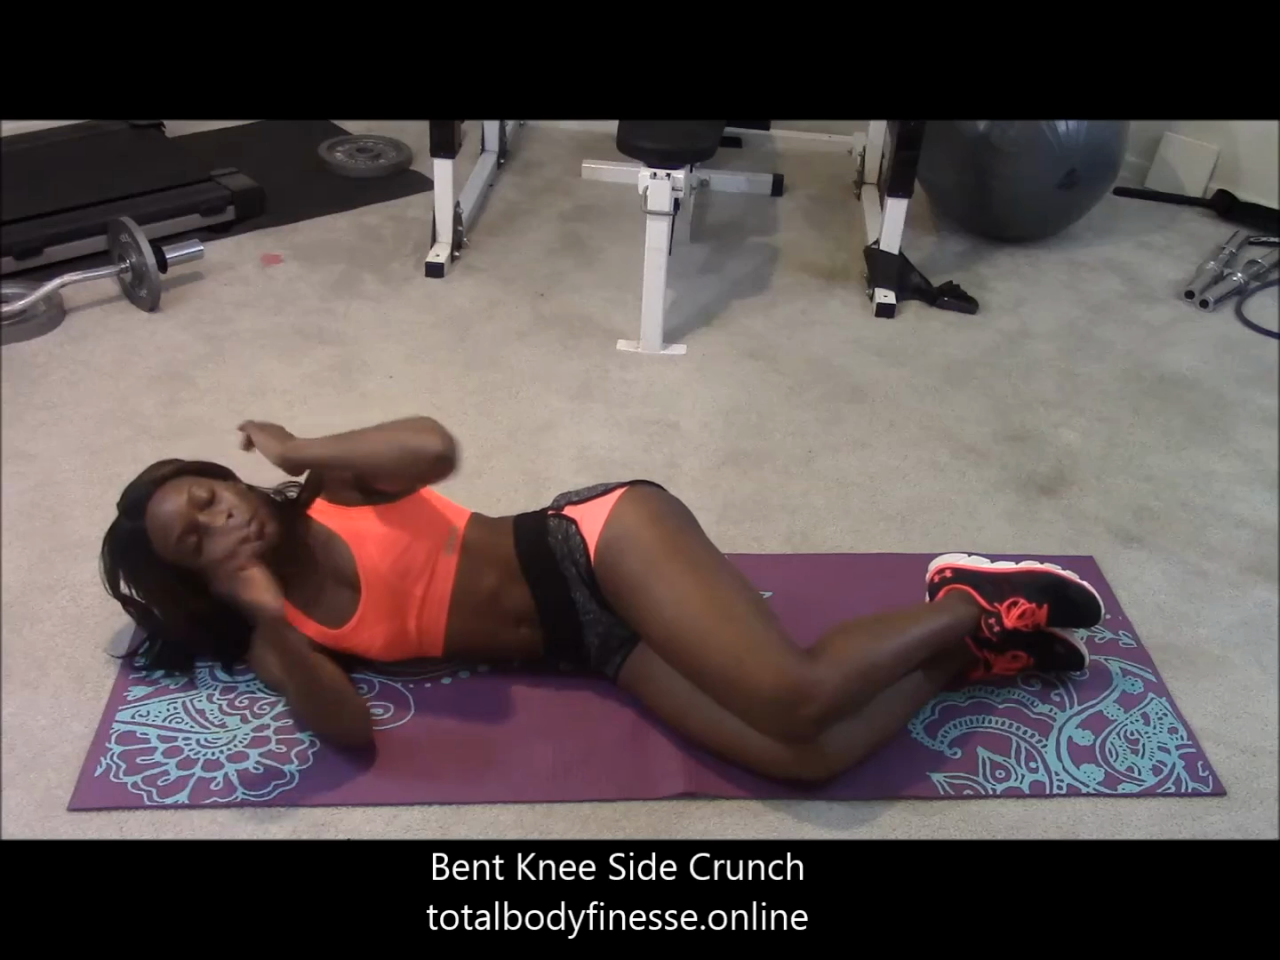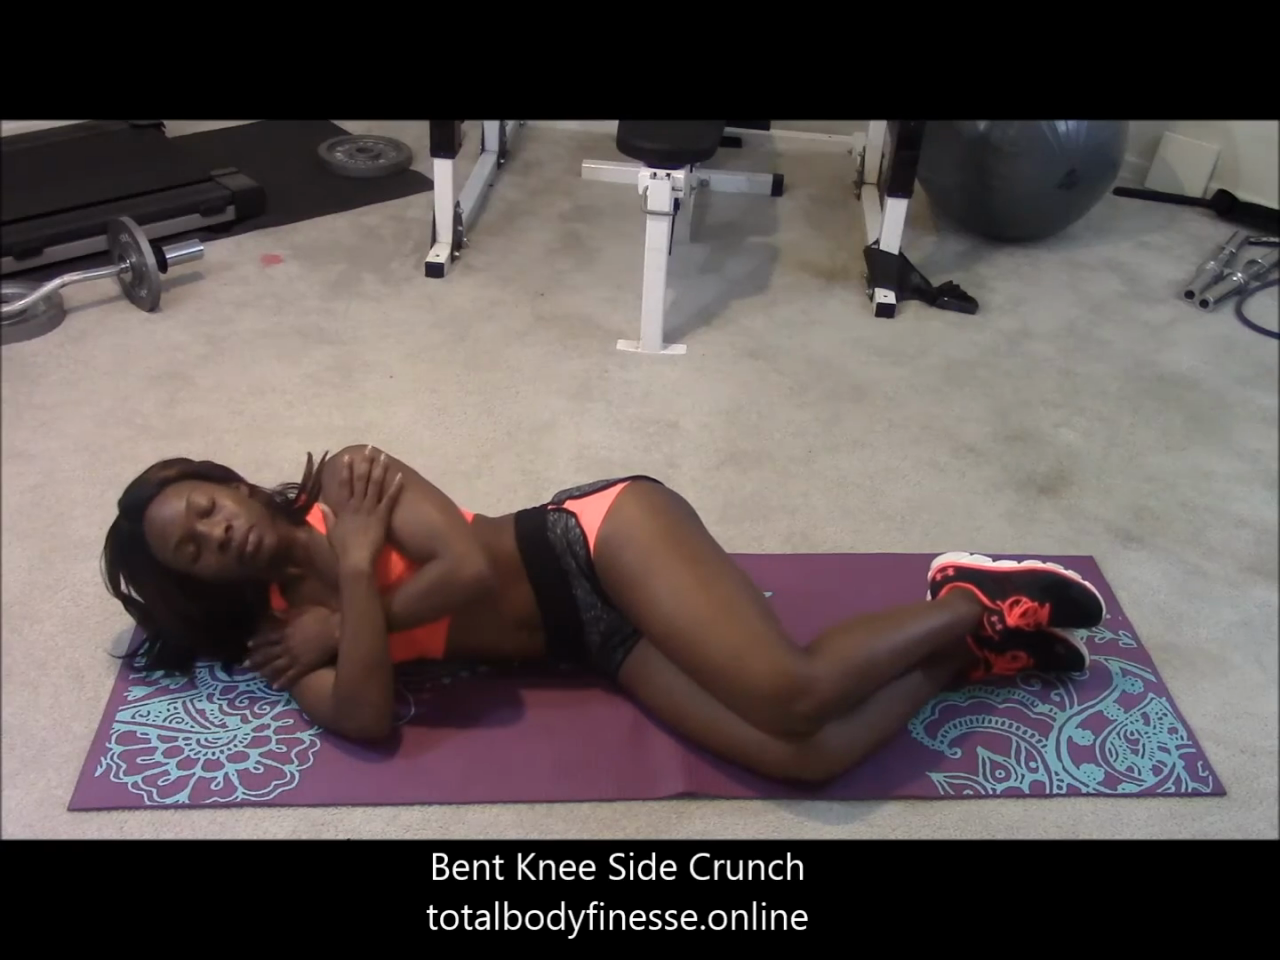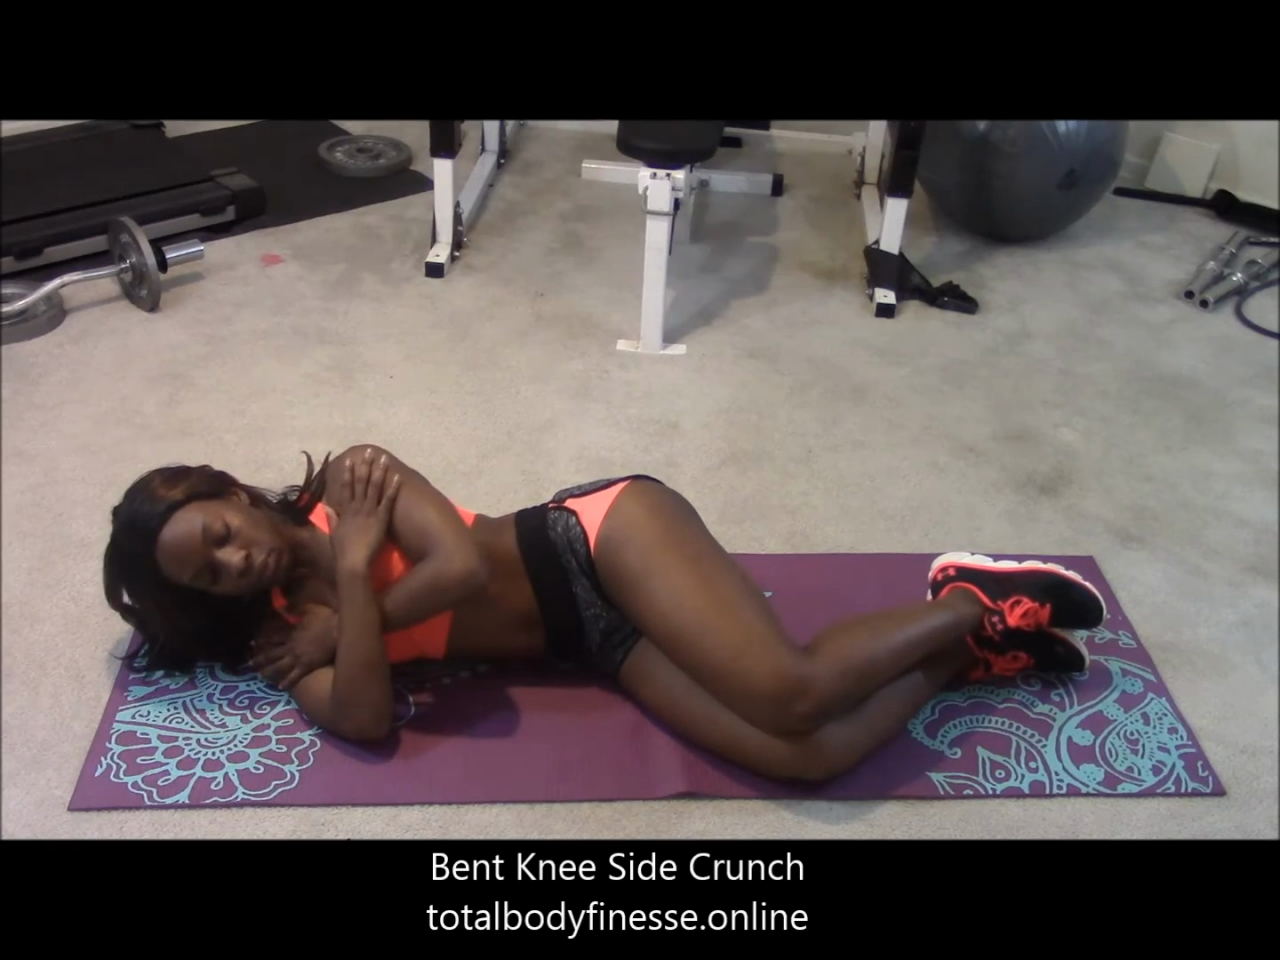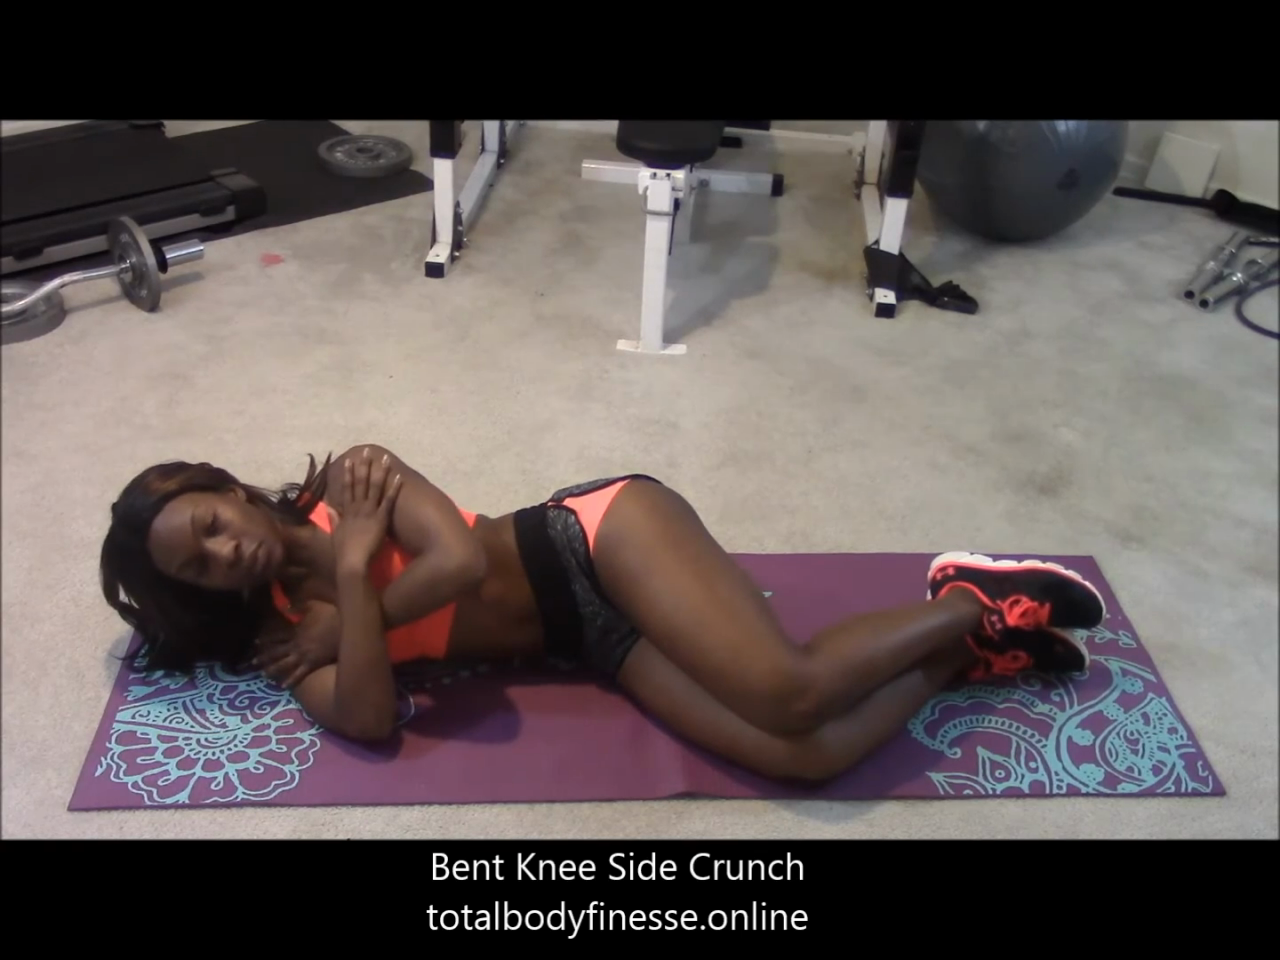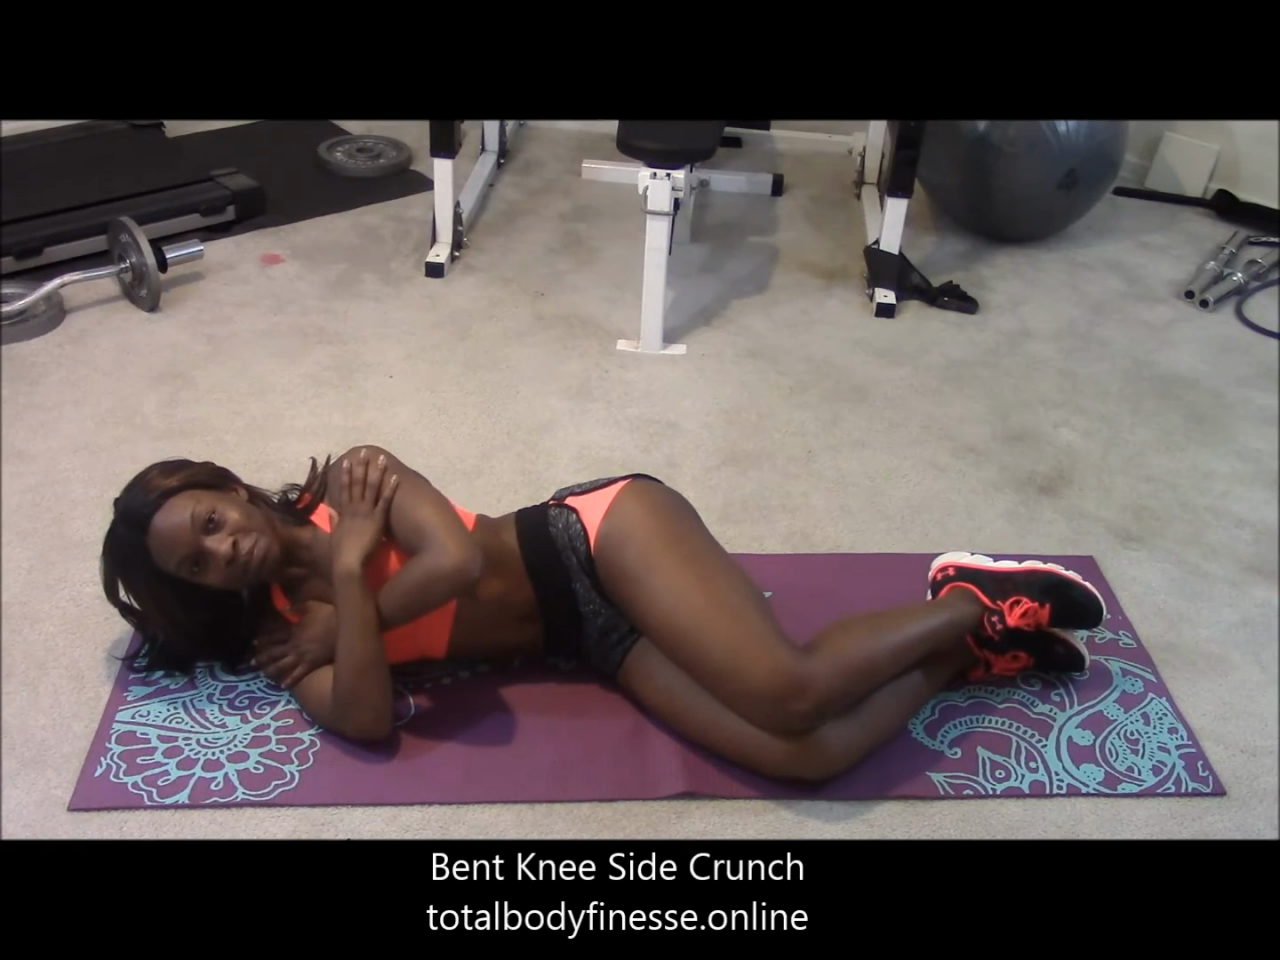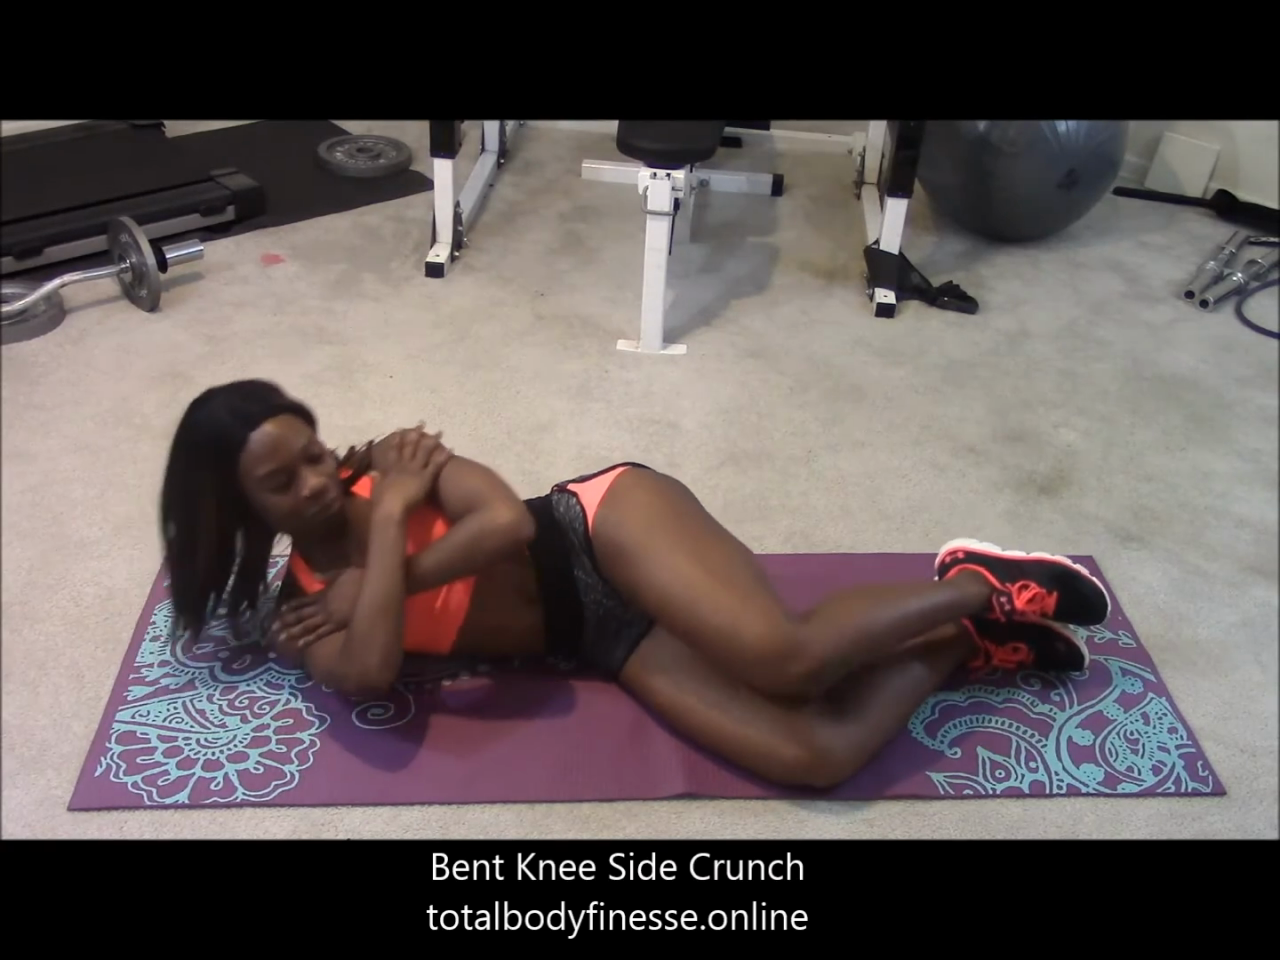
dt=0.7s
person 1, frame 1
left shoulder: (342, 487)
right shoulder: (283, 623)
left elbow: (434, 445)
right elbow: (349, 727)
left wrist: (298, 452)
right wrist: (263, 622)
left hip: (601, 540)
right hip: (594, 641)
left knee: (796, 698)
right knee: (810, 753)
left ankle: (970, 603)
right ankle: (964, 648)
person 1, frame 2
left shoulder: (344, 479)
right shoulder: (279, 627)
left elbow: (468, 569)
right elbow: (366, 718)
left wrist: (351, 606)
right wrist: (355, 571)
left hip: (602, 534)
right hip: (599, 642)
left knee: (794, 695)
right knee: (807, 753)
left ankle: (977, 600)
right ankle: (968, 644)
person 1, frame 3
left shoulder: (349, 480)
right shoulder: (282, 632)
left elbow: (462, 566)
right elbow: (364, 720)
left wrist: (354, 596)
right wrist: (353, 569)
left hip: (603, 532)
right hip: (598, 640)
left knee: (793, 696)
right knee: (805, 751)
left ankle: (974, 597)
right ankle: (970, 646)
person 1, frame 4
left shoulder: (351, 481)
right shoulder: (283, 633)
left elbow: (462, 558)
right elbow: (369, 718)
left wrist: (355, 590)
right wrist: (354, 570)
left hip: (602, 533)
right hip: (597, 637)
left knee: (792, 694)
right knee: (805, 751)
left ankle: (976, 596)
right ankle: (969, 648)
person 1, frame 5
left shoulder: (351, 477)
right shoulder: (286, 629)
left elbow: (457, 559)
right elbow: (365, 721)
left wrist: (353, 610)
right wrist: (348, 569)
left hip: (603, 532)
right hip: (597, 638)
left knee: (790, 694)
right knee: (809, 751)
left ankle: (977, 599)
right ankle: (967, 642)
person 1, frame 6
left shoulder: (385, 464)
right shoulder: (302, 607)
left elbow: (511, 519)
right elbow: (367, 671)
left wrist: (390, 571)
right wrist: (391, 515)
left hip: (605, 523)
right hip: (599, 639)
left knee: (786, 656)
right knee: (819, 752)
left ankle: (978, 588)
right ankle: (966, 640)
